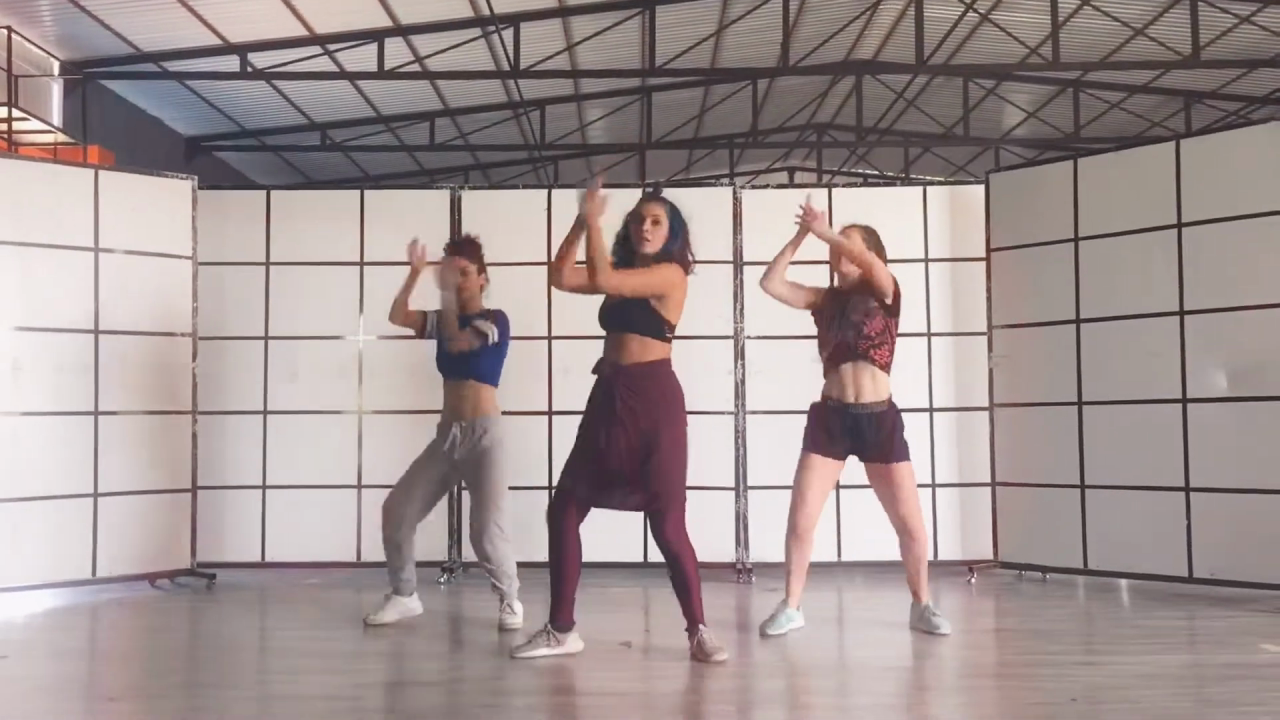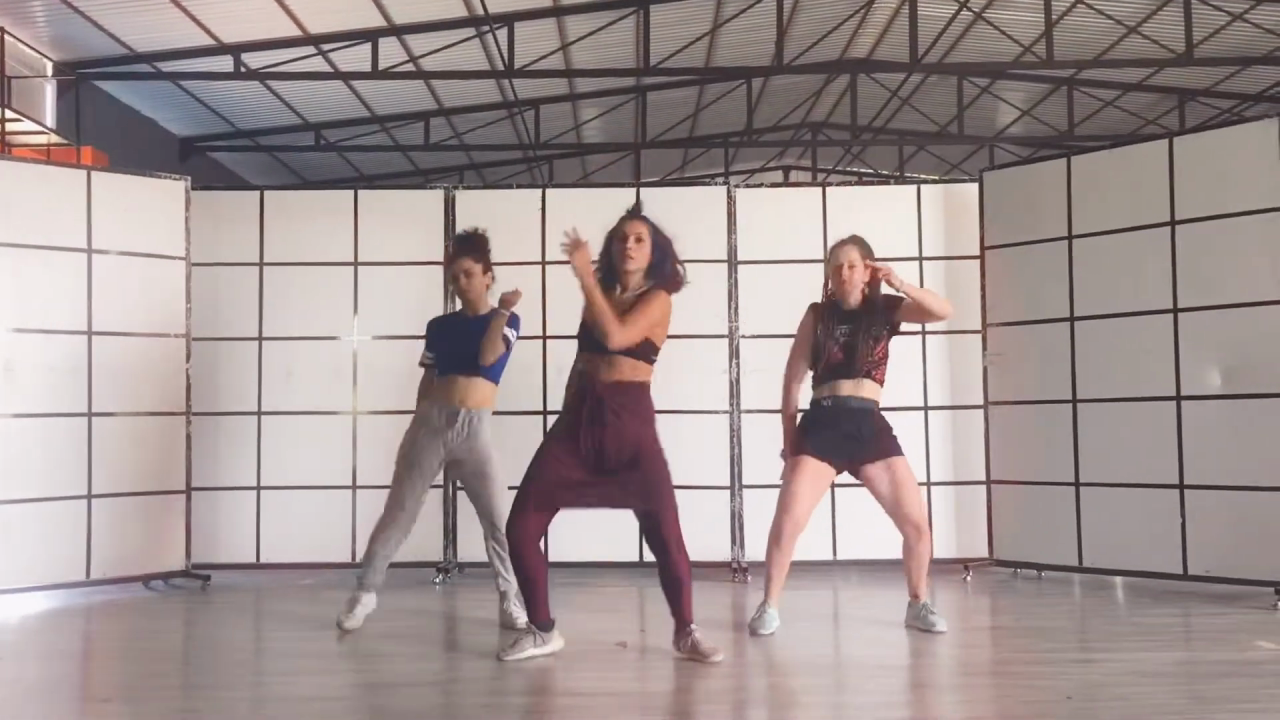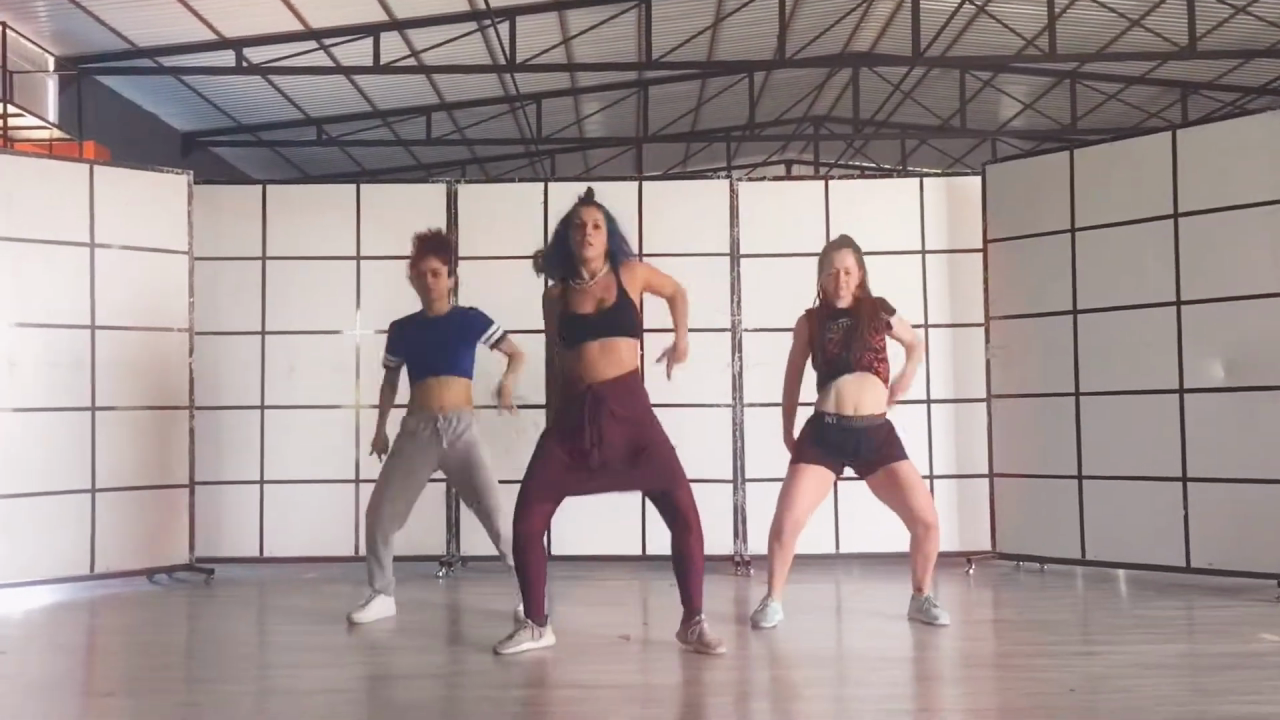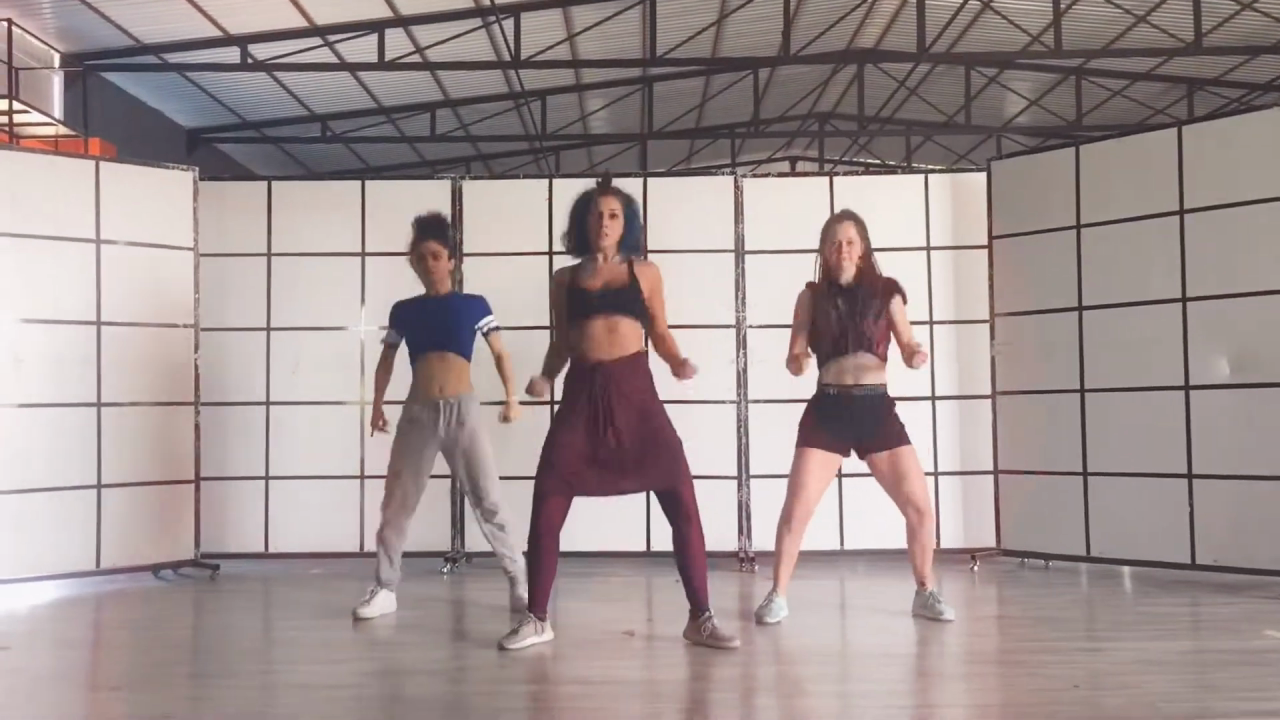
dt=0.4s
person 1, frame 1
left shoulder: (671, 275)
right shoulder: (622, 273)
left elbow: (604, 278)
right elbow: (562, 277)
left wrist: (596, 222)
right wrist: (582, 222)
left hip: (653, 404)
right hip: (606, 406)
left knee: (667, 527)
right knee: (564, 513)
left ankle: (699, 631)
right ankle: (562, 629)
person 1, frame 2
left shoulder: (657, 298)
right shoulder: (597, 298)
left elbow: (613, 336)
left wrist: (586, 273)
left hip: (630, 424)
right hip: (576, 424)
left knee: (666, 538)
right knee: (520, 530)
left ankle: (686, 631)
right ankle: (542, 630)
person 1, frame 3
left shoulder: (632, 274)
right shoulder: (557, 292)
left elbow: (677, 292)
left wrist: (681, 337)
right wrist: (556, 421)
left hip: (631, 413)
right hip: (573, 418)
left knee: (686, 518)
right knee: (526, 524)
left ankle: (693, 622)
right ankle: (536, 624)
person 1, frame 4
left shoulder: (645, 272)
right shoulder: (566, 278)
left elbow: (659, 332)
left wrist: (678, 361)
right wrist: (544, 377)
left hip: (635, 393)
right hip: (581, 397)
left knee: (683, 507)
right knee: (546, 512)
left ankle: (701, 618)
right ankle: (536, 619)
person 2, frame 1
left shoulder: (885, 293)
right shoulder: (824, 299)
left elbow: (872, 266)
right elbow: (769, 285)
left wrist: (827, 232)
right wrist: (799, 236)
left hip: (881, 419)
right hip: (831, 419)
left knee: (910, 522)
right knee: (801, 519)
left ankle: (921, 606)
right ankle: (789, 607)
person 2, frame 2
left shoulder: (885, 310)
right shoulder: (816, 316)
left elbow: (942, 310)
right elbow: (792, 379)
left wrist: (898, 283)
right wrist: (788, 441)
left hip: (870, 426)
right hip: (823, 424)
left knee: (916, 522)
right knee: (788, 521)
left ankle: (918, 604)
right ankle: (769, 606)
person 2, frame 3
left shoulder: (879, 312)
right shoulder: (810, 322)
left elbow: (916, 343)
right elbow: (793, 379)
left wrist: (907, 373)
right wrist: (787, 431)
left hip: (876, 433)
right hip: (826, 433)
left knee: (926, 519)
right knee: (786, 521)
left ankle: (922, 597)
right ankle: (773, 600)
person 2, frame 4
left shoulder: (887, 290)
right shoulder: (812, 296)
left elbow: (906, 343)
right elbow: (796, 362)
left wrist: (916, 356)
right wrist: (796, 359)
left hip: (876, 407)
right hip: (827, 408)
left knee: (920, 506)
right knee: (796, 509)
left ankle: (925, 592)
right ankle: (777, 595)
person 3, frame 1
left shoulder: (495, 320)
right shoulder: (444, 317)
left elbow: (456, 343)
right elbow: (398, 317)
left wrist: (447, 297)
right wrist: (415, 272)
left hip: (484, 438)
right hip: (446, 437)
left knee: (487, 528)
right knee: (397, 509)
left ankle: (510, 600)
right ankle: (404, 595)
person 3, frame 2
left shoulder: (502, 323)
right shoulder: (440, 326)
left elbow: (487, 357)
right elbow: (427, 379)
left wrist: (503, 311)
right wrist: (419, 425)
left hip: (474, 431)
right hip: (431, 422)
left knee: (498, 519)
right knee: (400, 511)
left ankle: (511, 600)
right ankle: (365, 592)
person 3, frame 3
left shoulder: (471, 320)
right shoulder: (402, 329)
left elbow: (516, 354)
right elbow: (391, 380)
left wrist: (508, 379)
right wrist: (380, 429)
left hip: (460, 431)
right hip: (415, 431)
left knee: (495, 515)
right knee: (380, 515)
right ankle: (381, 594)
person 3, frame 4
left shoulder: (473, 304)
right shoulder: (403, 310)
left elbow: (499, 351)
right elbow: (387, 357)
left wrist: (511, 396)
right wrist: (377, 402)
left hip: (462, 412)
right hip: (418, 415)
left knee: (488, 503)
right knee: (396, 503)
left ankle: (519, 584)
right ankle: (385, 589)
